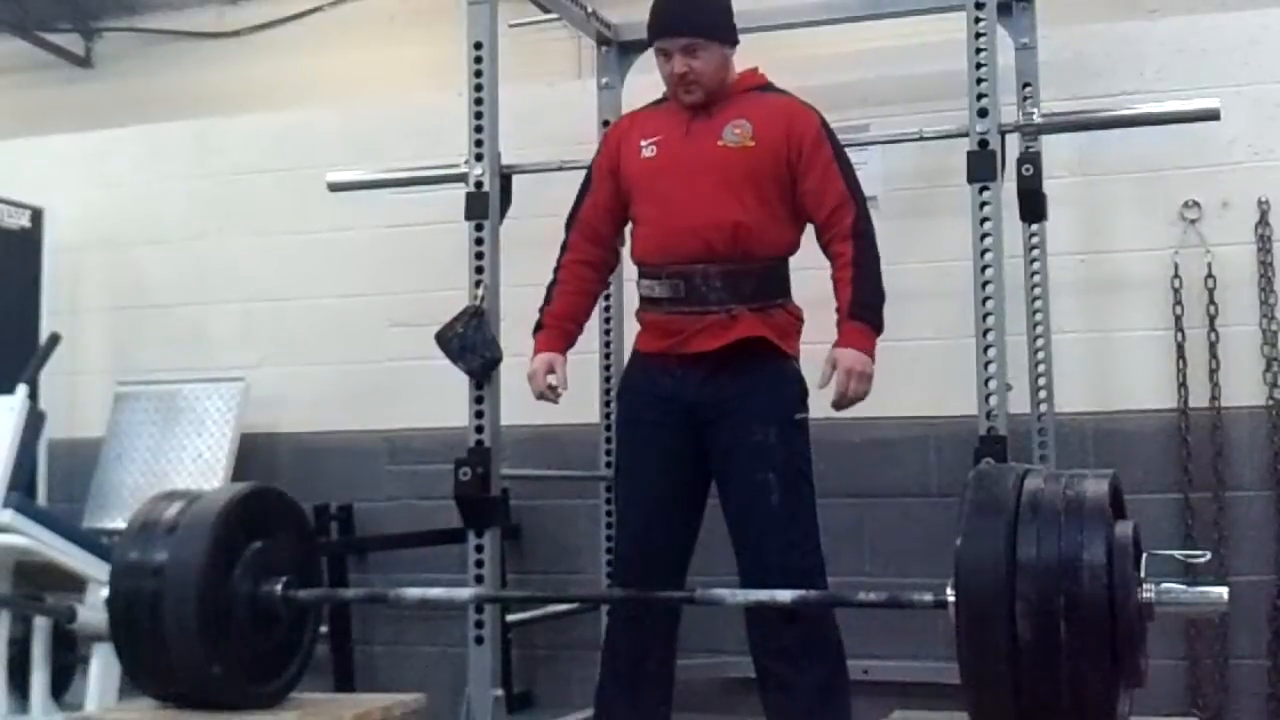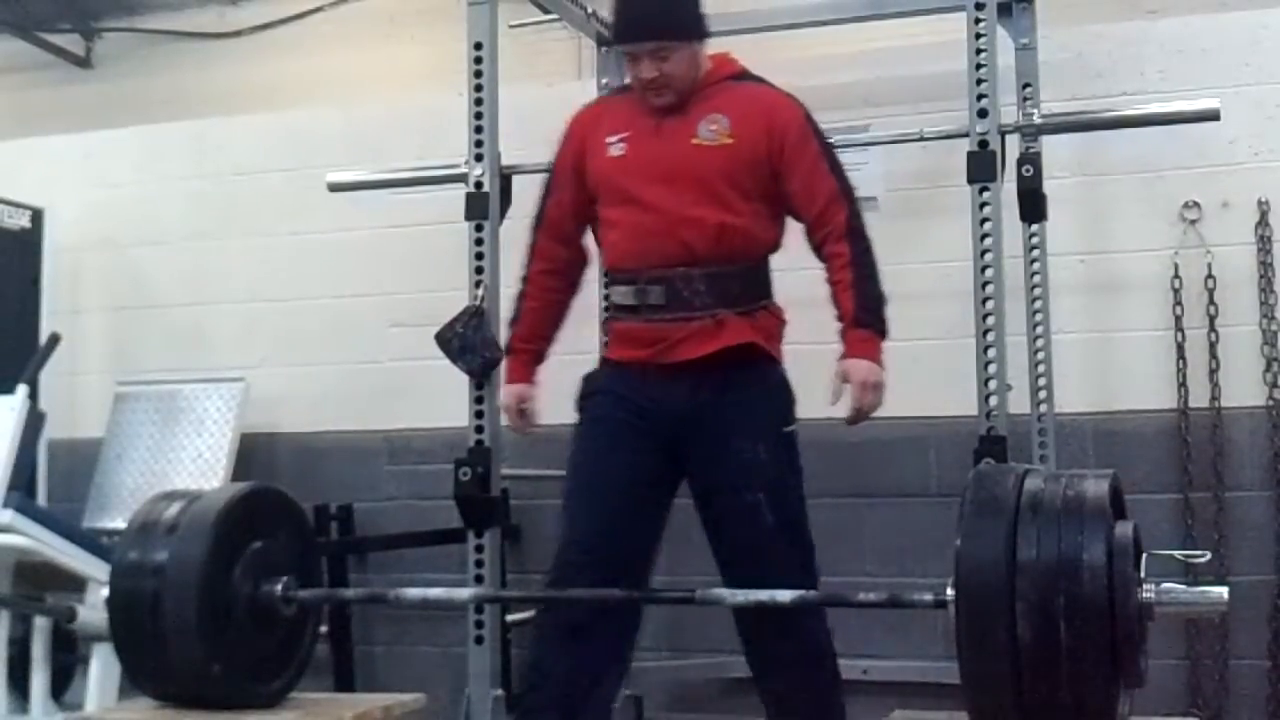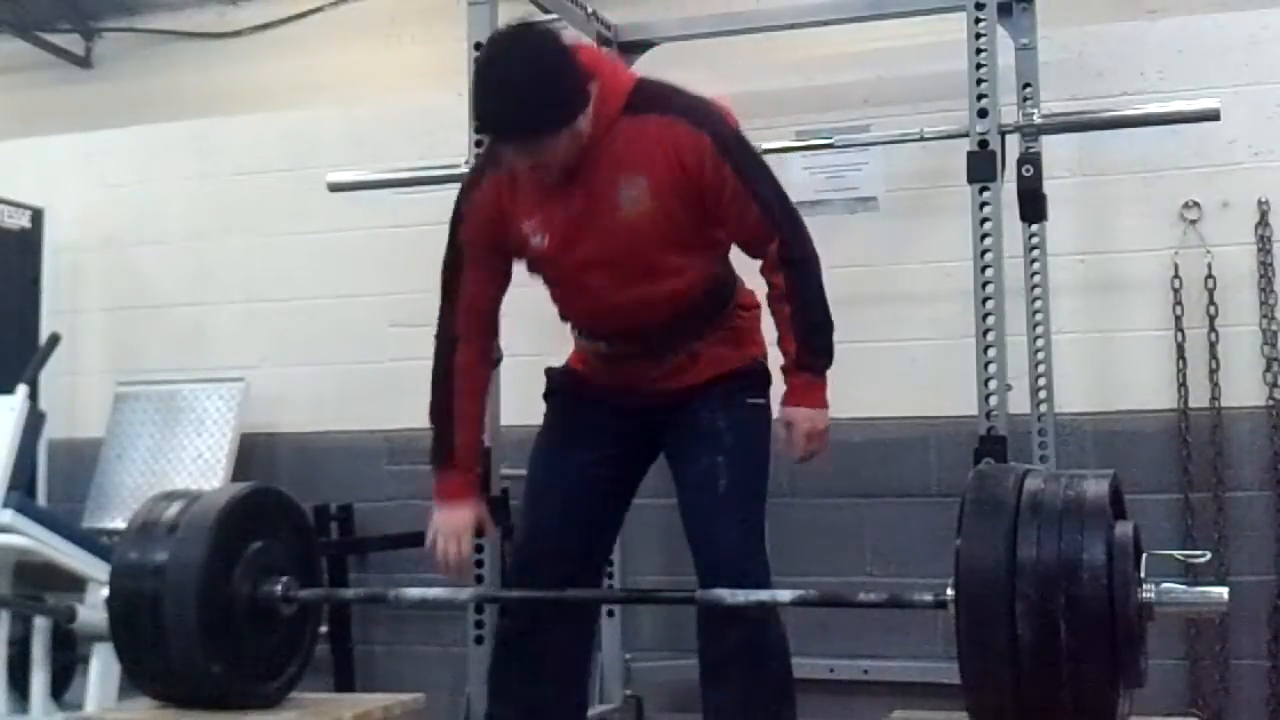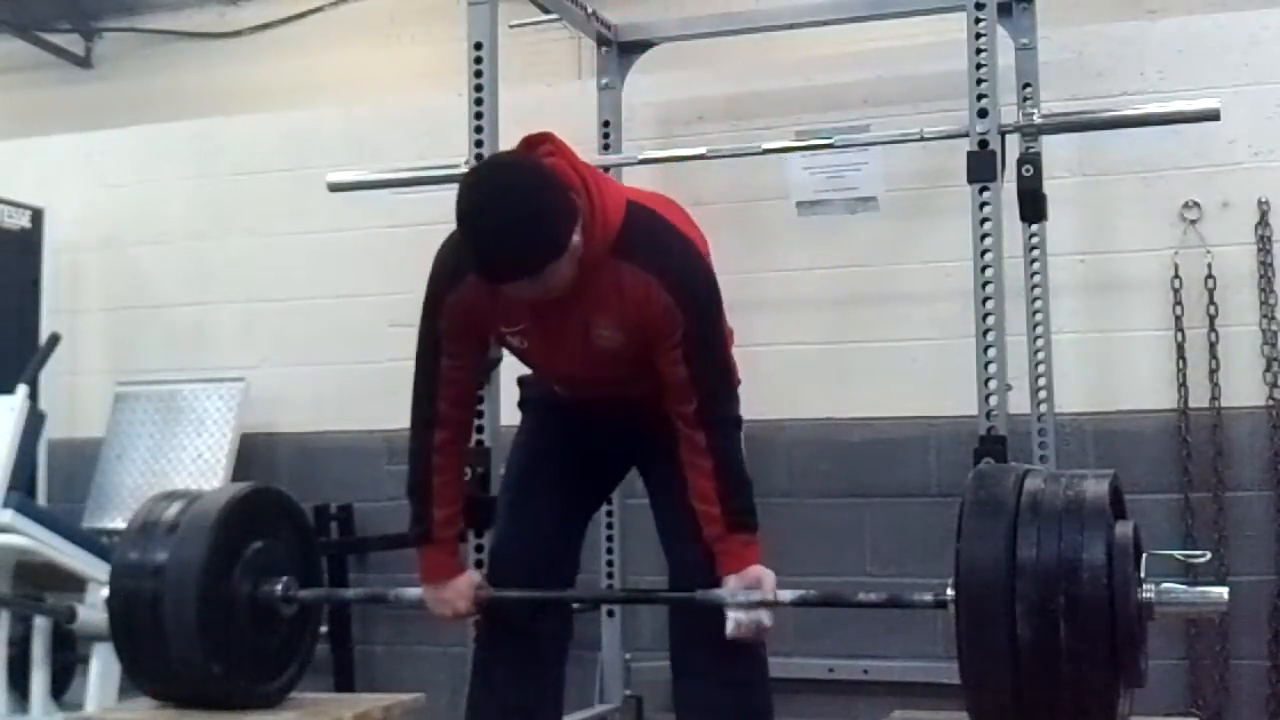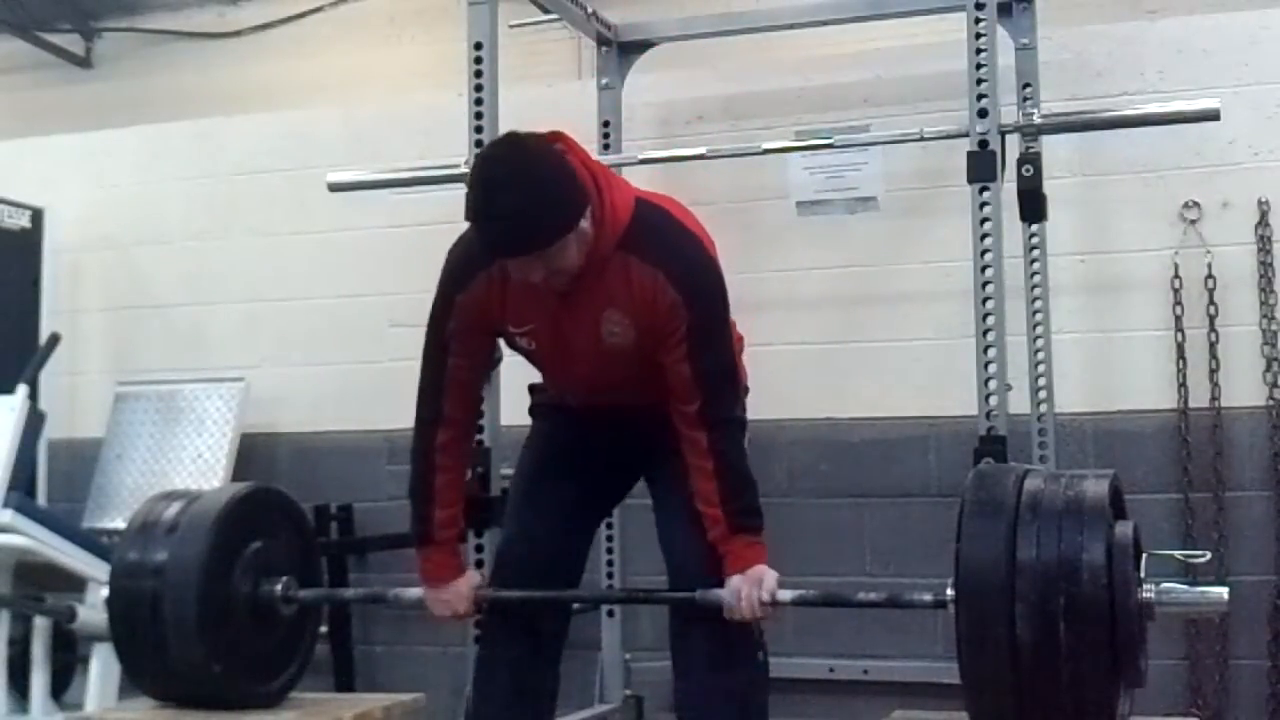
dt=1s
person 1, frame 1
left shoulder: (787, 121)
right shoulder: (629, 136)
left elbow: (847, 230)
right elbow: (586, 247)
left wrist: (857, 333)
right wrist: (551, 338)
left hip: (755, 371)
right hip: (656, 376)
left knee: (782, 570)
right knee: (641, 570)
person 1, frame 2
left shoulder: (765, 113)
right shoulder: (593, 129)
left elbow: (836, 227)
right elbow: (553, 253)
left wrist: (862, 341)
right wrist: (521, 362)
left hip: (737, 378)
right hip: (626, 384)
left knee: (774, 581)
right knee: (585, 578)
person 1, frame 3
left shoulder: (684, 130)
right shoulder: (492, 189)
left elbow: (782, 246)
right elbow: (466, 331)
left wrist: (806, 382)
right wrist: (455, 485)
left hip: (713, 382)
right hip: (594, 391)
left knee: (731, 581)
right knee: (539, 583)
person 1, frame 4
left shoulder: (661, 252)
right shoulder: (461, 272)
left elbow: (705, 415)
right elbow: (442, 409)
left wrist: (737, 552)
right wrist: (439, 558)
left hip: (673, 405)
right hip: (564, 409)
left knee: (710, 590)
right knee: (514, 591)
person 1, frame 5
left shoulder: (670, 252)
right shoulder: (473, 269)
left elbow: (709, 414)
right elbow: (445, 407)
left wrist: (742, 550)
right wrist: (440, 557)
left hip: (677, 415)
right hip: (573, 417)
left knee: (709, 592)
right knee: (516, 594)
